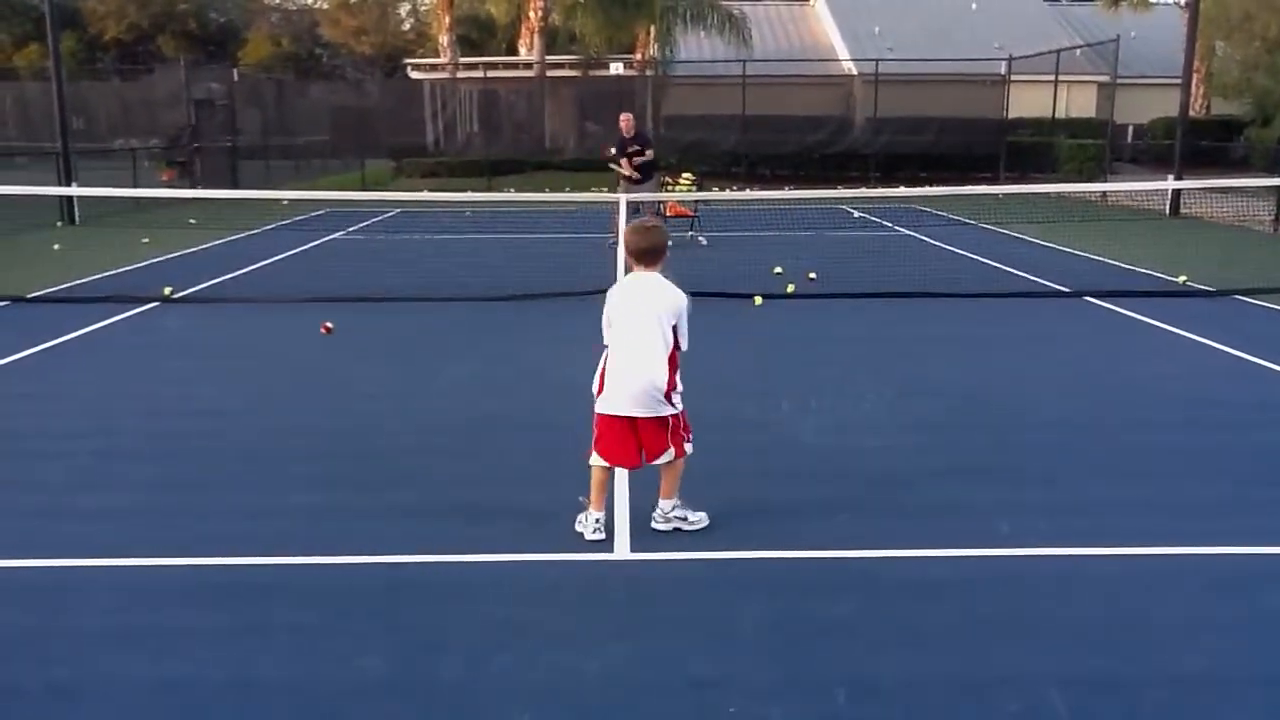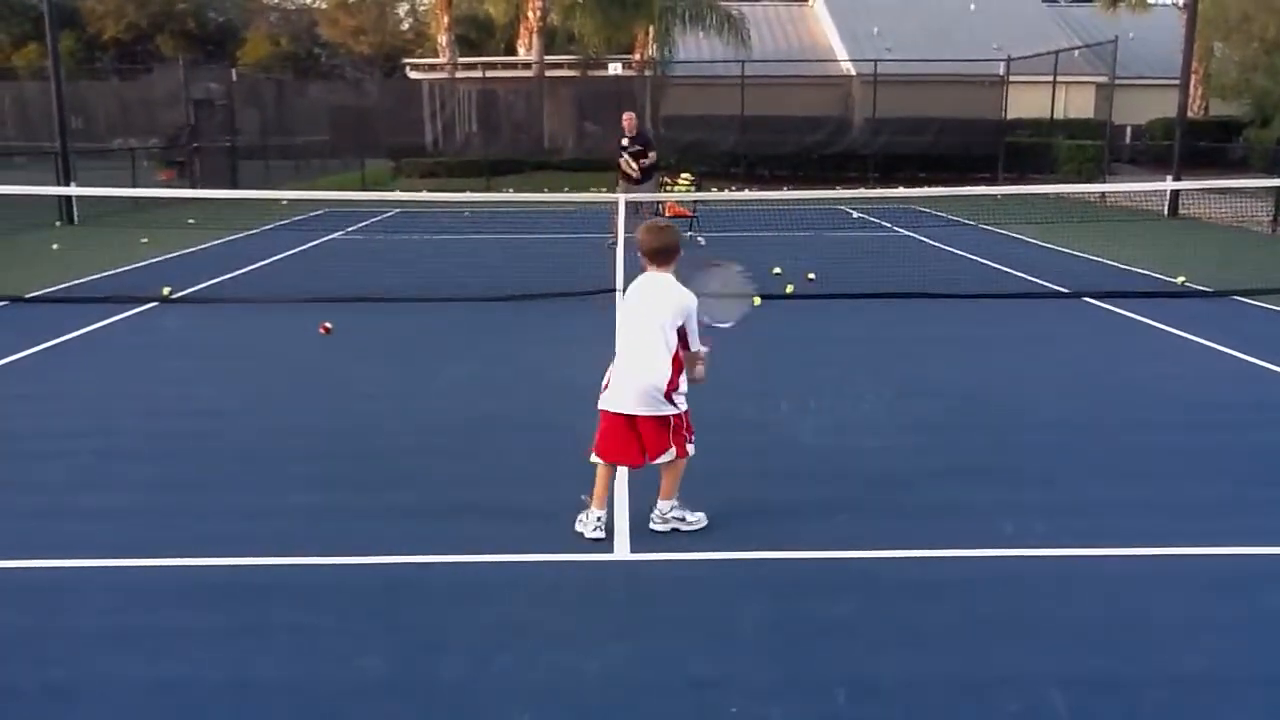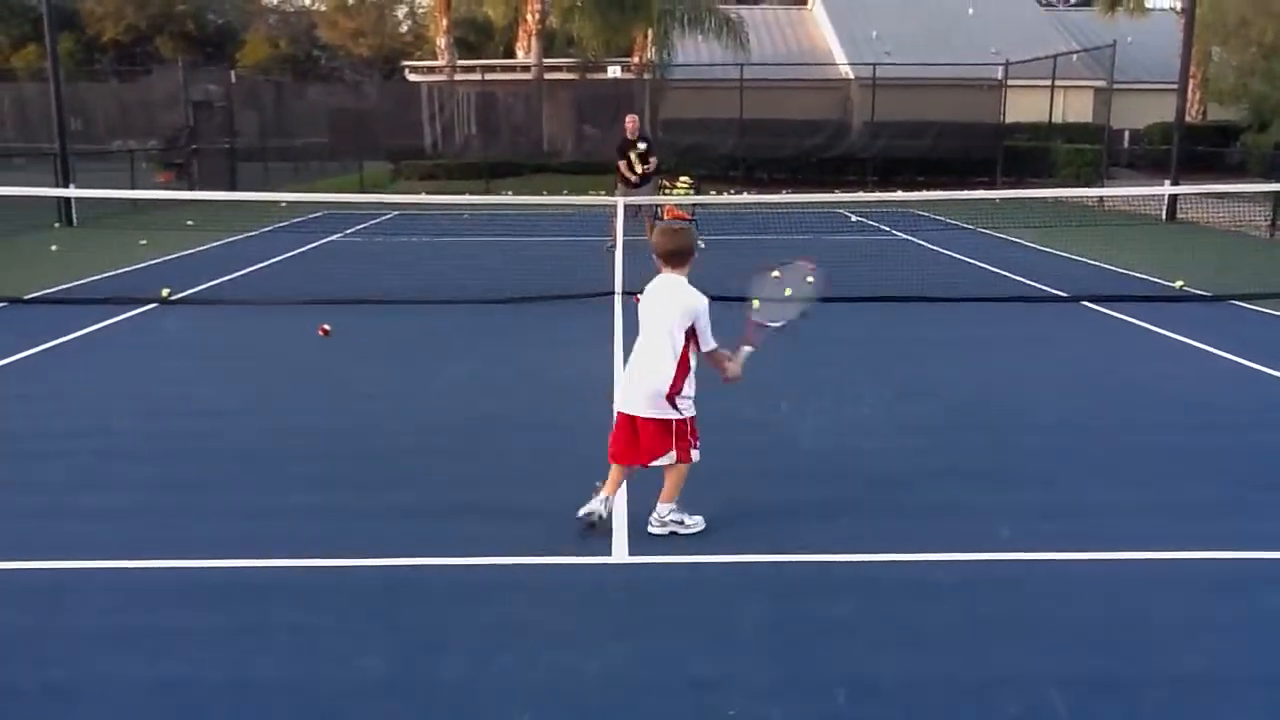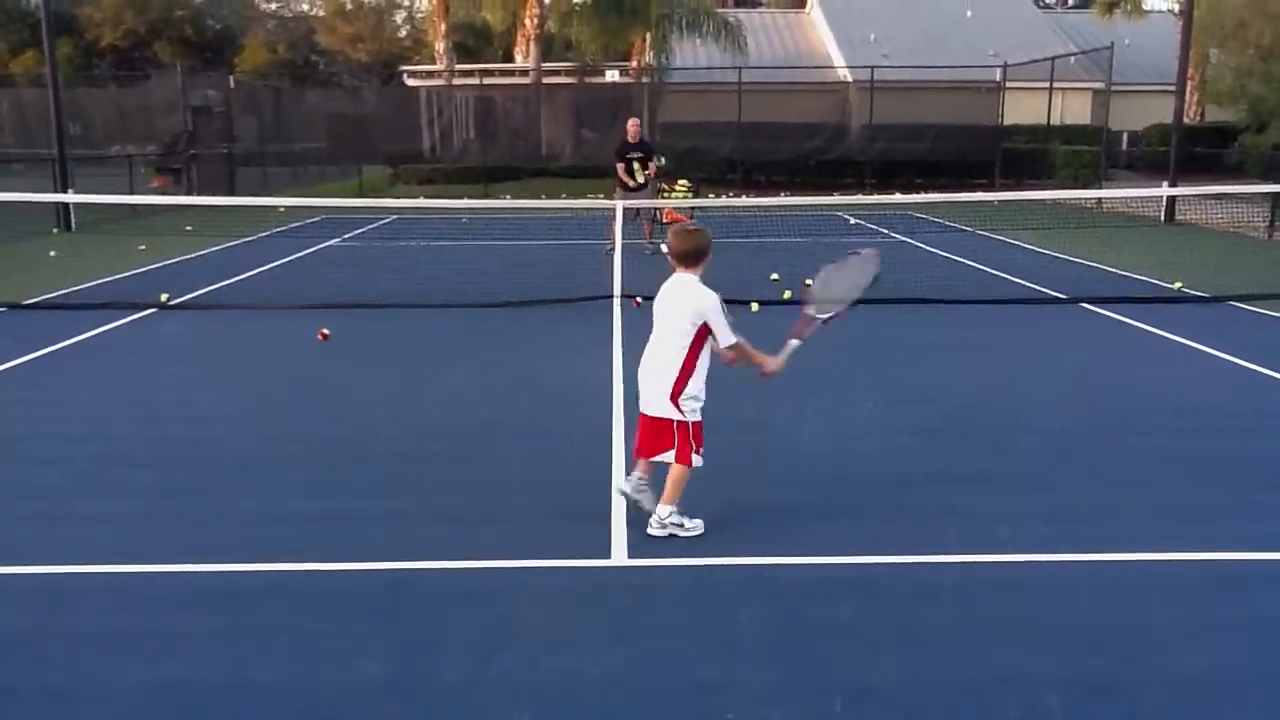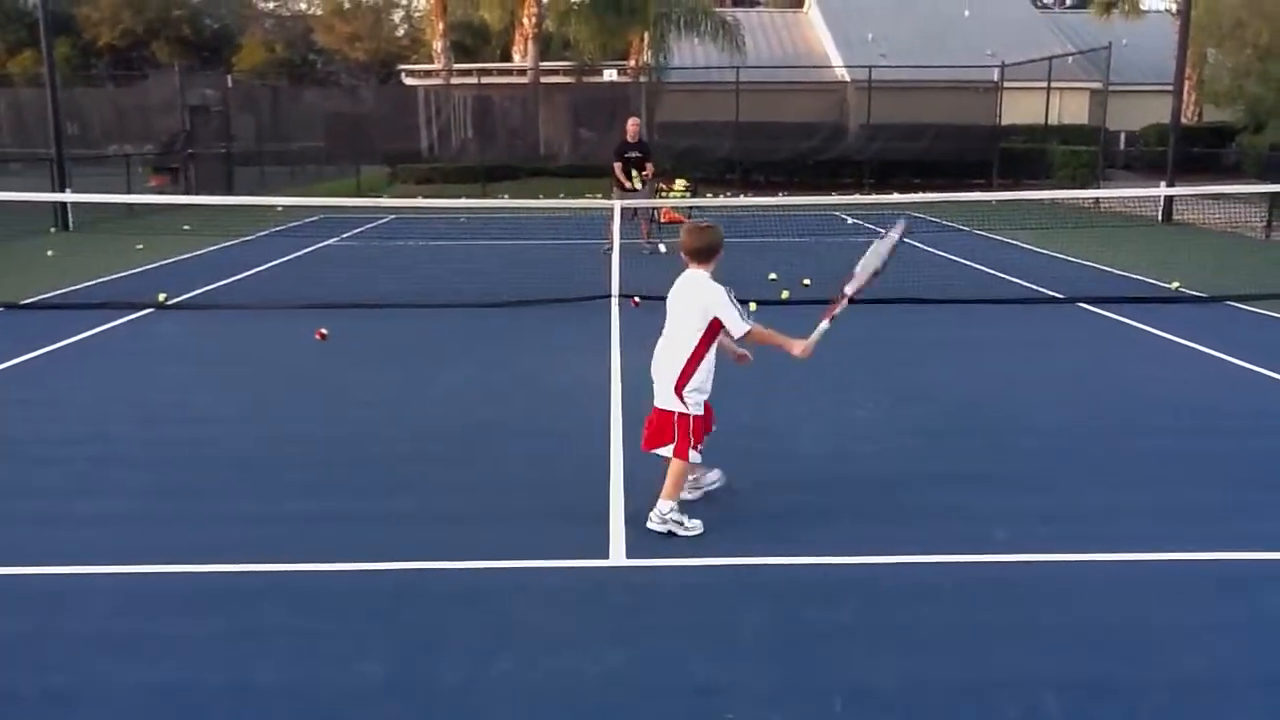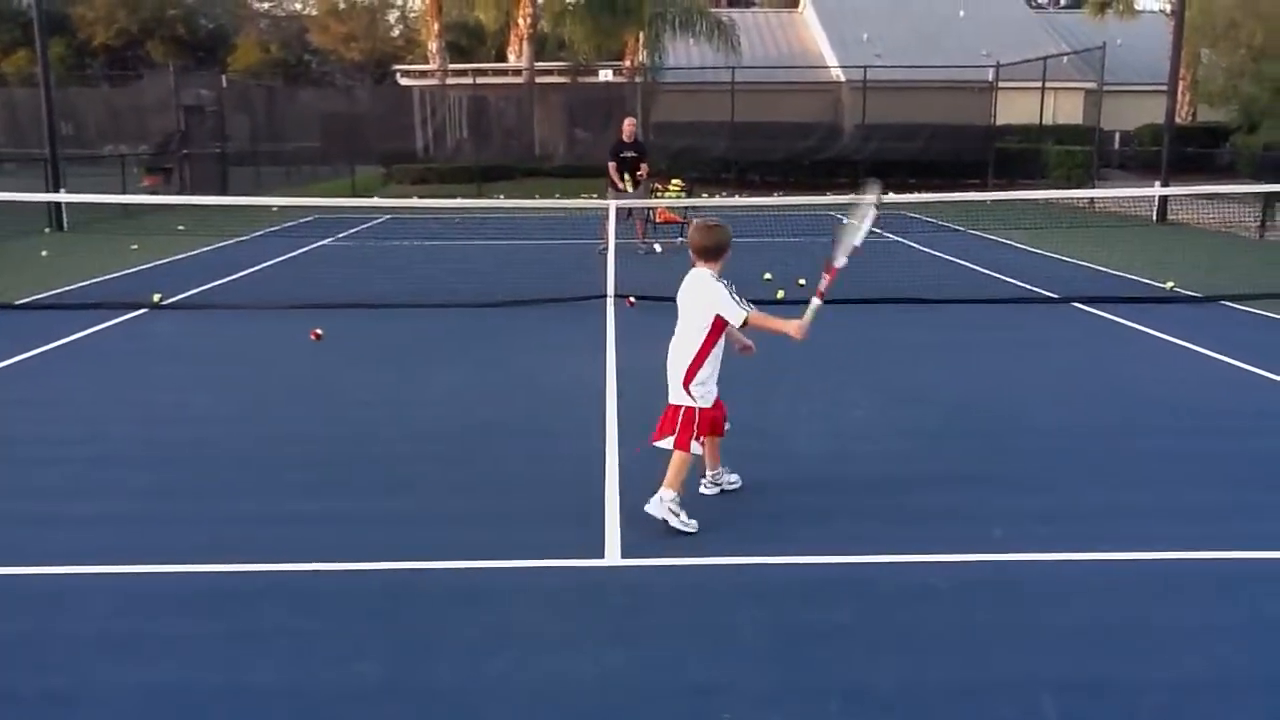
dt=0.1s
person 1, frame 1
left shoulder: (616, 293)
right shoulder: (676, 297)
right elbow: (679, 347)
left hip: (614, 386)
right hip: (657, 387)
left knee: (604, 452)
right knee: (676, 447)
left ankle: (594, 518)
right ankle: (667, 510)
person 1, frame 2
left shoulder: (632, 290)
right shoulder: (685, 298)
right elbow: (690, 348)
right wrist: (697, 367)
left hip: (620, 384)
right hip: (661, 387)
left knee: (611, 451)
right knee: (680, 445)
left ankle: (595, 516)
right ankle: (667, 509)
person 1, frame 3
left shoulder: (650, 291)
right shoulder: (695, 300)
right elbow: (707, 349)
left wrist: (720, 357)
right wrist: (728, 366)
left hip: (633, 384)
right hip: (667, 389)
left knee: (627, 449)
right knee: (683, 451)
left ankle: (603, 500)
right ankle: (665, 514)
person 1, frame 4
left shoulder: (668, 289)
right shoulder: (705, 298)
right elbow: (729, 342)
left wrist: (722, 355)
right wrist: (763, 361)
left hip: (651, 378)
right hip: (675, 388)
left knee: (663, 440)
right knee: (686, 453)
left ankle: (638, 480)
right ankle: (664, 516)
person 1, frame 5
left shoulder: (681, 284)
right shoulder: (714, 292)
right elbow: (748, 330)
left wrist: (730, 349)
right wrist: (790, 345)
left hip: (669, 370)
right hip: (685, 380)
left knee: (698, 425)
right knee: (685, 445)
left ankle: (694, 479)
right ankle: (664, 512)
person 1, frame 6
left shoulder: (694, 280)
right shoulder: (712, 286)
right elbow: (747, 316)
left wrist: (737, 340)
right wrist: (786, 326)
left hip: (693, 368)
right hip: (694, 374)
left knee: (714, 423)
right knee: (690, 437)
left ankle: (713, 475)
right ankle: (666, 499)
